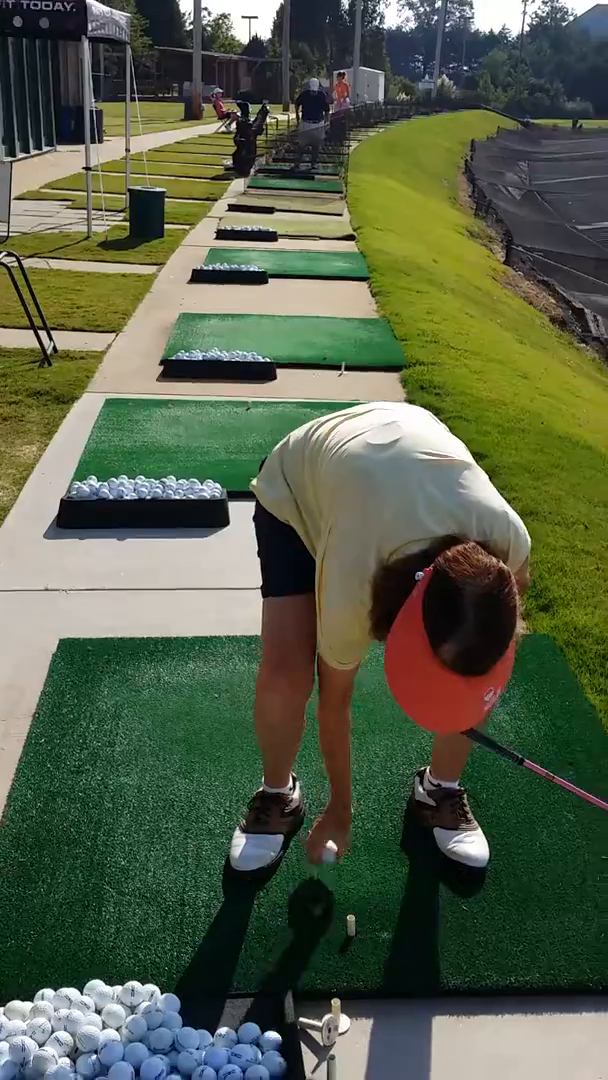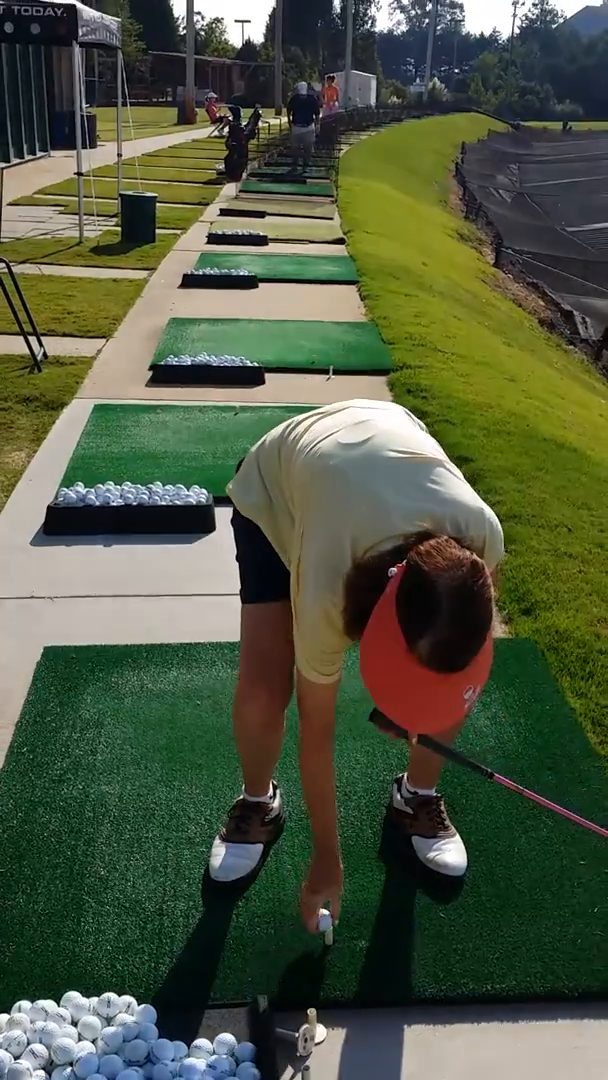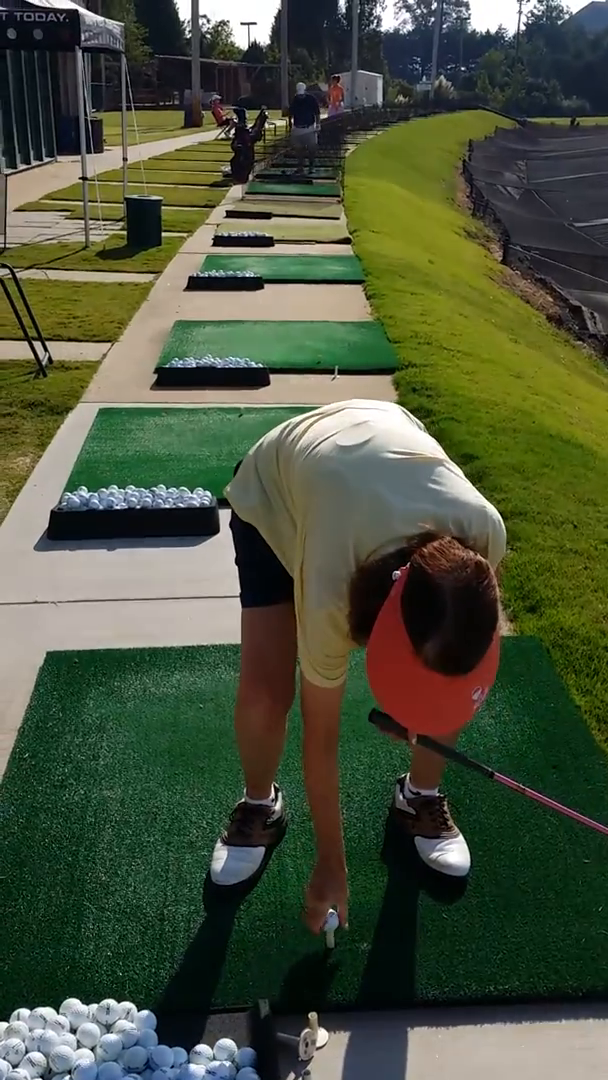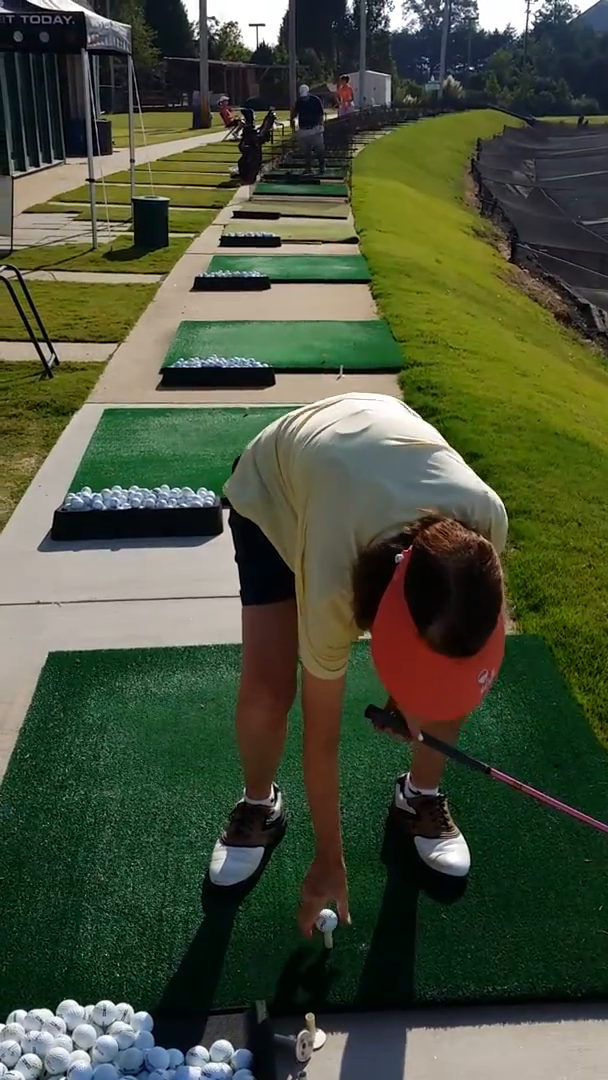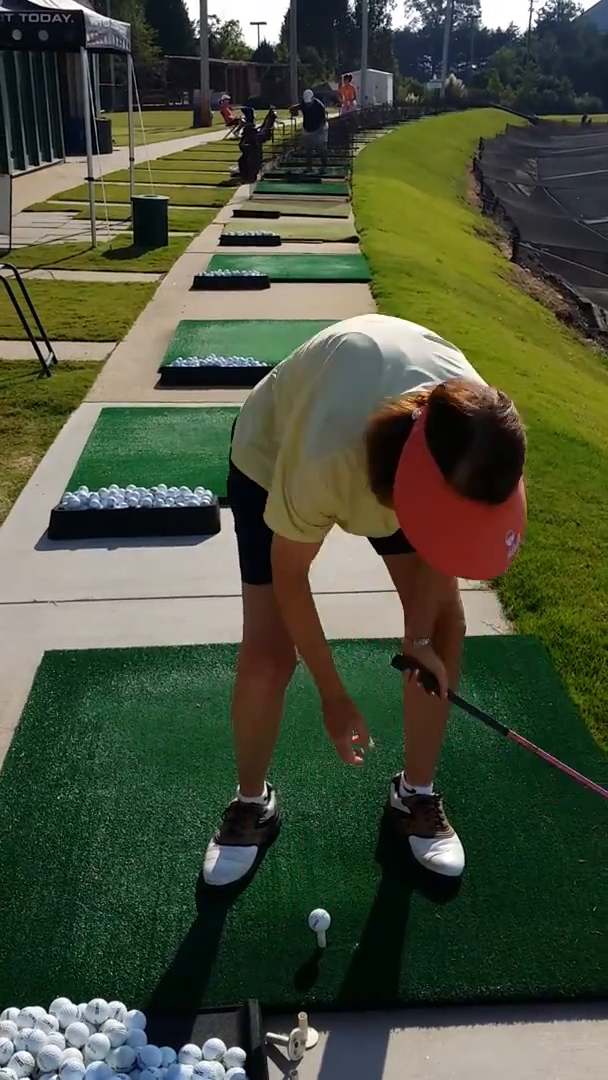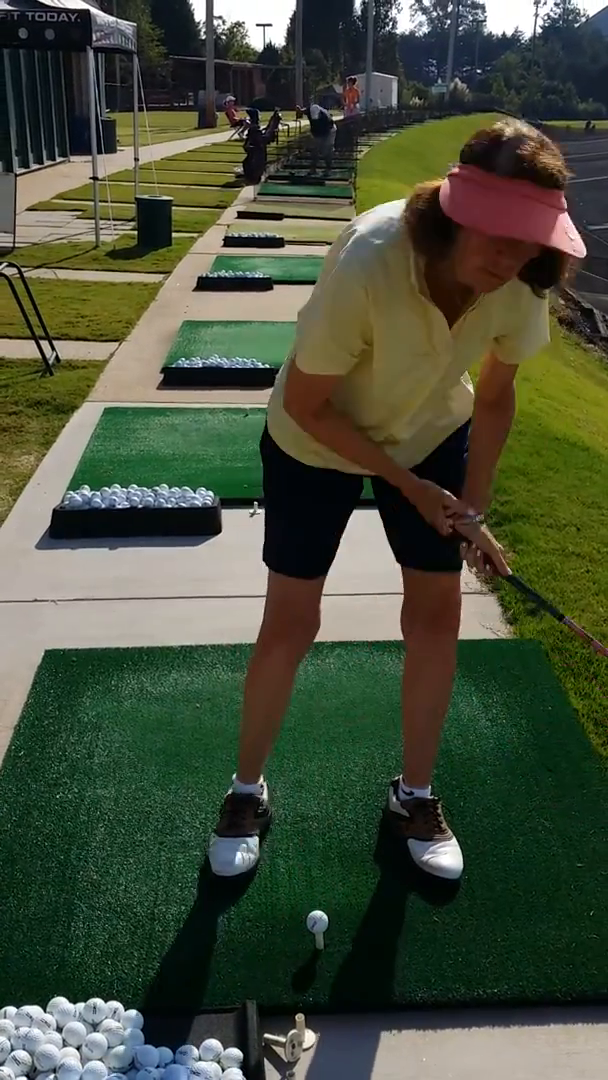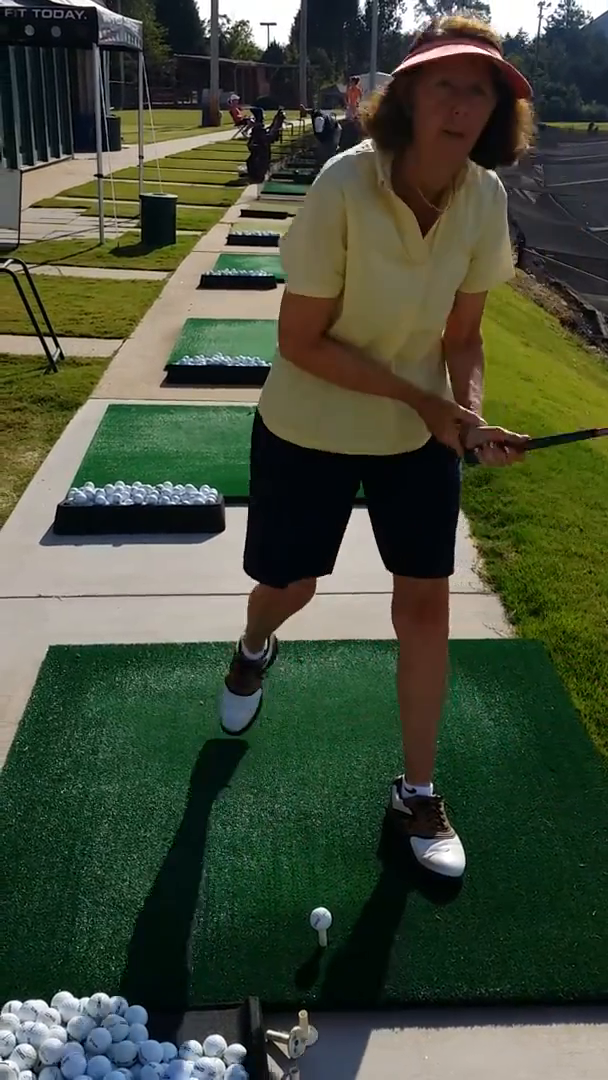
dt=0.4s
person 1, frame 1
left shoulder: (506, 535)
right shoulder: (351, 587)
right elbow: (334, 701)
right wrist: (340, 807)
right hip: (298, 485)
left knee: (472, 660)
right knee: (284, 675)
left ankle: (440, 789)
right ankle: (278, 794)
person 1, frame 2
left shoulder: (481, 533)
right shoulder: (325, 593)
right elbow: (317, 733)
left wrist: (425, 673)
right wrist: (326, 859)
right hip: (275, 487)
left knee: (450, 672)
right knee: (262, 686)
left ankle: (418, 798)
right ankle: (257, 804)
person 1, frame 3
left shoulder: (484, 529)
right shoulder: (331, 595)
right elbow: (321, 738)
left wrist: (425, 681)
right wrist: (330, 863)
right hip: (273, 489)
left knee: (451, 670)
right knee: (264, 691)
left ankle: (421, 797)
right ankle: (259, 806)
person 1, frame 4
left shoulder: (485, 518)
right shoulder: (334, 585)
right elbow: (322, 732)
left wrist: (412, 685)
right wrist: (329, 859)
right hip: (273, 489)
left knee: (453, 667)
right knee: (266, 689)
left ankle: (421, 797)
right ankle: (259, 806)
person 1, frame 5
left shoulder: (485, 431)
right shoulder: (326, 458)
left elbow: (462, 527)
right elbow: (290, 573)
left wrist: (421, 636)
right wrist: (334, 697)
left hip: (393, 452)
right hip: (274, 456)
left knee: (446, 624)
right knee: (267, 655)
left ankle: (415, 793)
right ankle: (252, 802)
person 1, frame 6
left shoulder: (522, 283)
right shoulder: (368, 266)
left elbow: (494, 400)
right elbow: (308, 405)
left wrist: (472, 513)
right wrist: (407, 485)
left hip: (431, 437)
right hip: (317, 443)
left knee: (437, 615)
right knee: (289, 623)
left ankle: (413, 797)
right ankle: (248, 791)
person 1, frame 7
left shoulder: (485, 198)
right shoulder: (342, 187)
left elbow: (463, 336)
right elbow: (300, 341)
left wrist: (469, 413)
right wrist: (421, 398)
left hip: (419, 429)
right hip: (307, 430)
left knee: (426, 607)
right knee: (286, 587)
left ankle: (417, 792)
right ankle: (255, 650)
